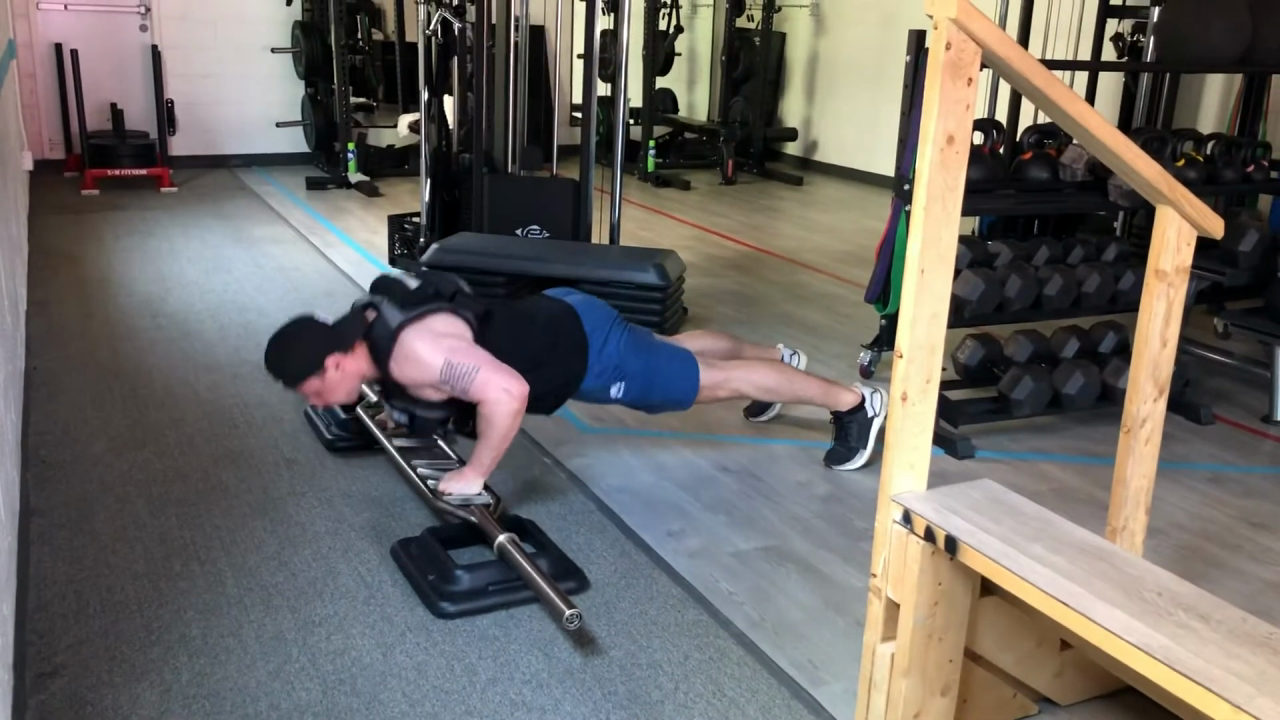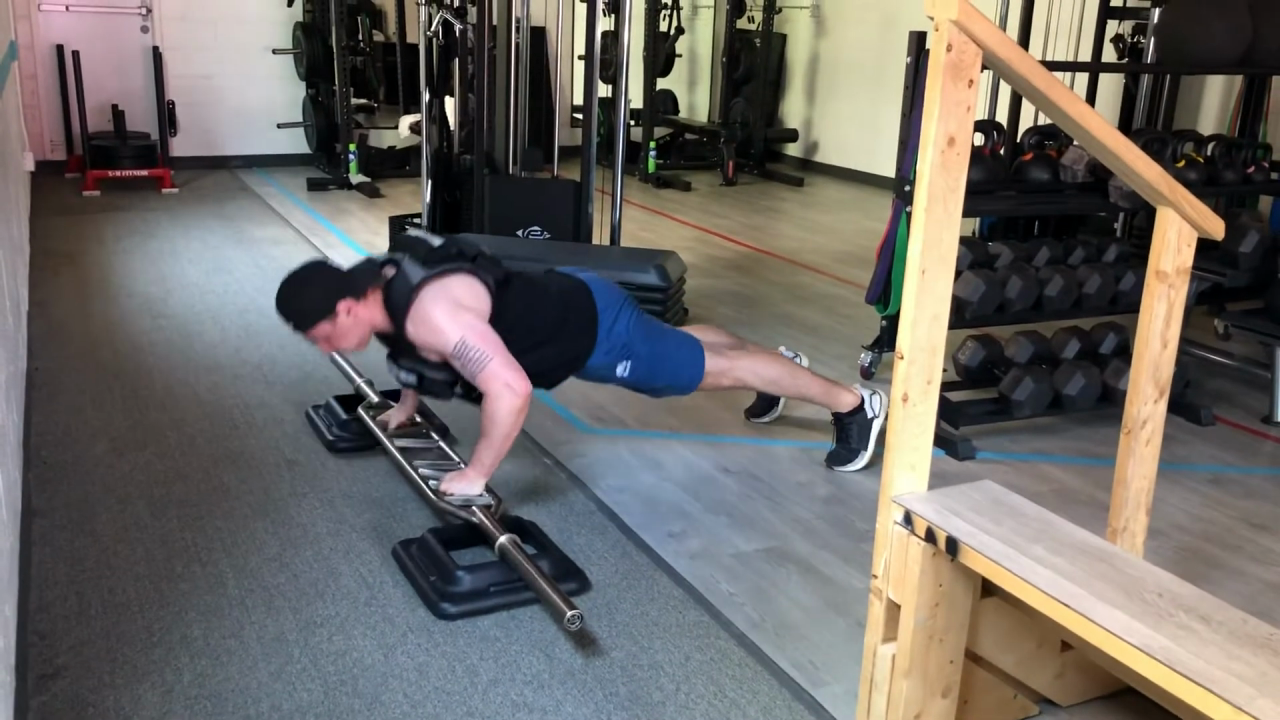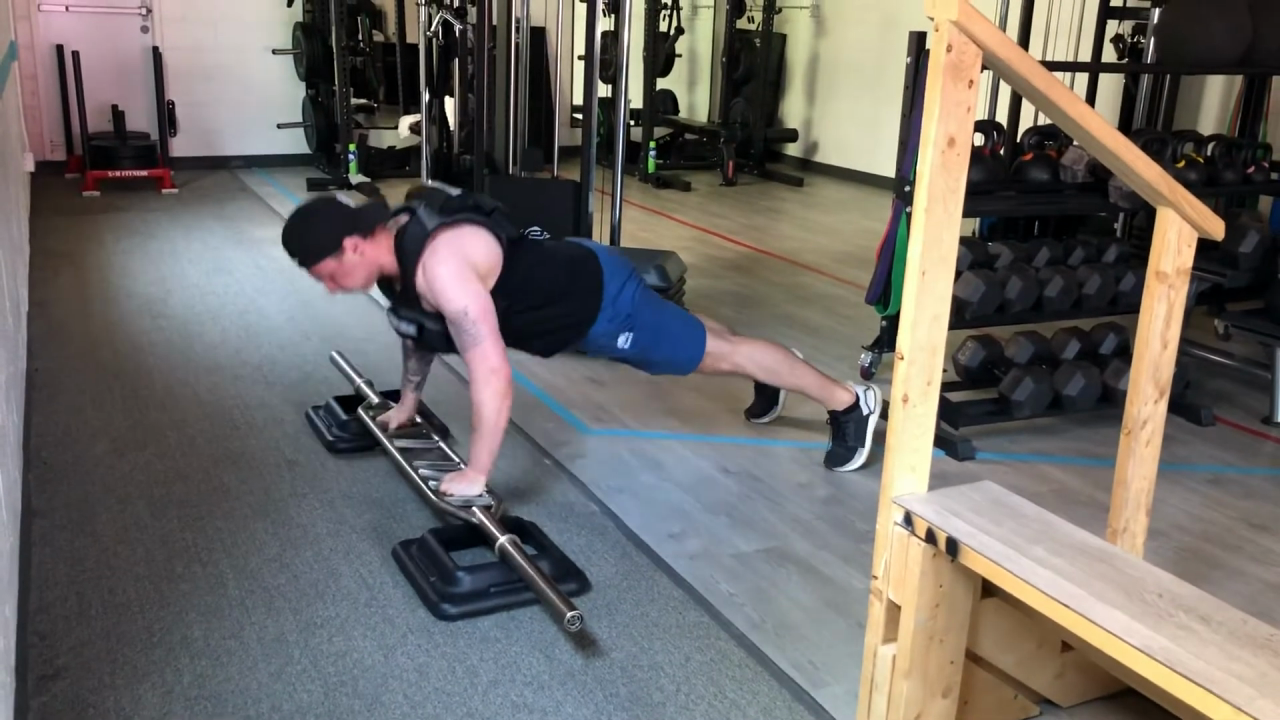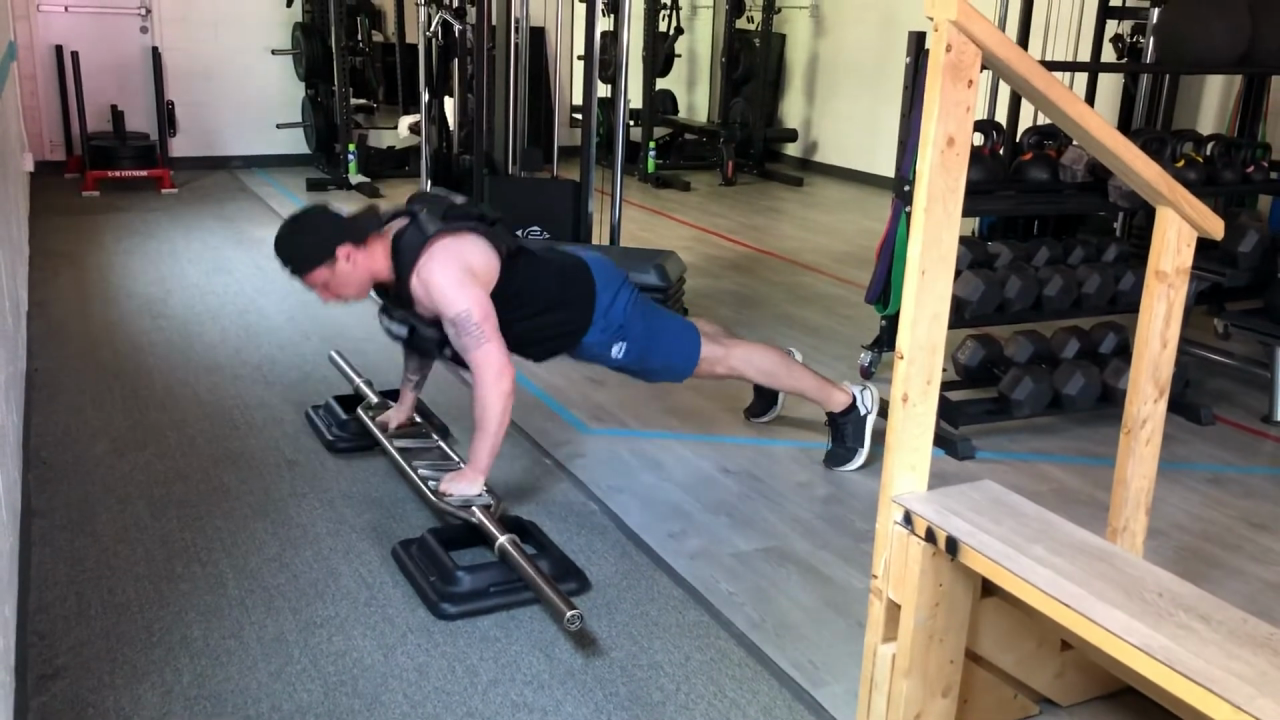
dt=0.2s
person 1, frame 1
left shoulder: (409, 355)
right shoulder: (369, 328)
left elbow: (508, 390)
left wrist: (475, 474)
left hip: (585, 353)
right hip: (557, 317)
left knee: (714, 381)
right knee: (672, 348)
left ankle: (852, 400)
right ankle: (774, 354)
person 1, frame 2
left shoulder: (426, 314)
right shoulder: (383, 284)
left elbow: (512, 388)
left wrist: (476, 476)
right wrist: (409, 401)
left hip: (595, 329)
right hip: (566, 300)
left knee: (717, 370)
right knee: (685, 342)
left ankle: (852, 402)
right ankle: (779, 354)
person 1, frame 3
left shoulder: (440, 263)
right shoulder: (390, 238)
left elbow: (491, 374)
right elbow: (419, 321)
left wrist: (475, 475)
right wrist: (407, 401)
left hip: (599, 299)
right hip: (568, 287)
left knee: (715, 353)
right knee: (690, 332)
left ankle: (847, 400)
right ankle: (771, 382)
person 1, frame 4
left shoulder: (437, 269)
right shoulder: (387, 250)
left elbow: (495, 373)
right elbow: (418, 324)
left wrist: (475, 474)
right wrist: (406, 400)
left hip: (594, 309)
right hip: (564, 299)
left knee: (712, 359)
right knee: (684, 337)
left ankle: (845, 402)
right ankle: (779, 361)
